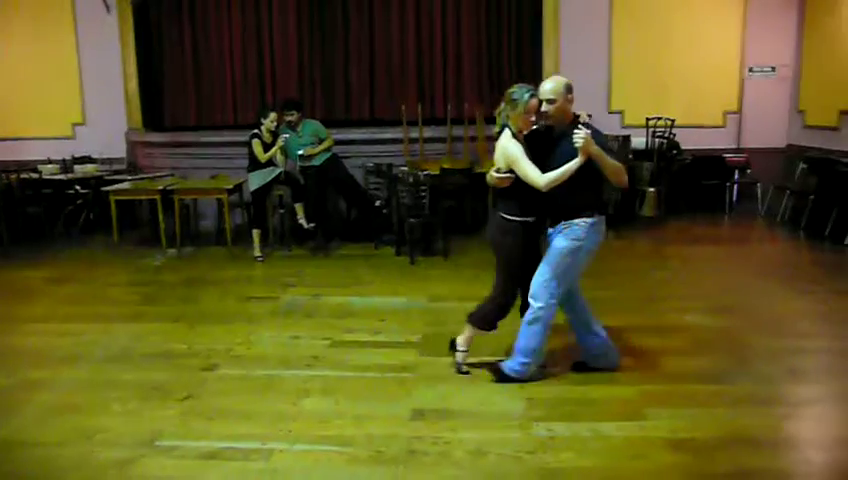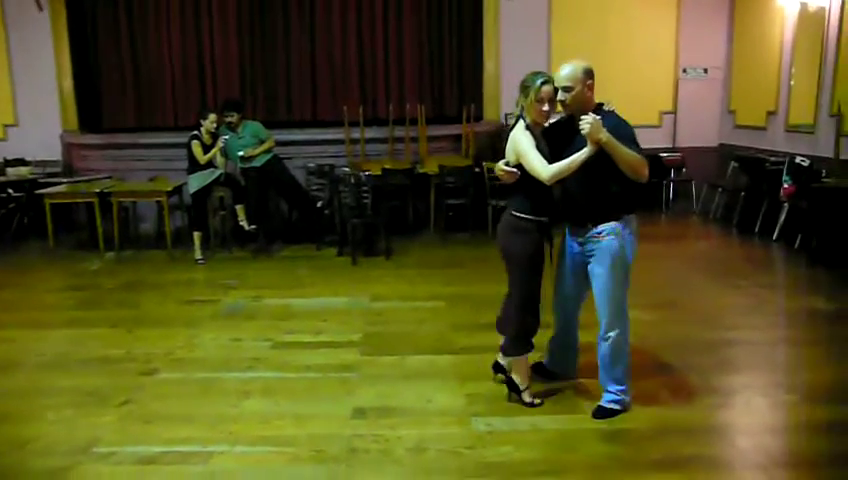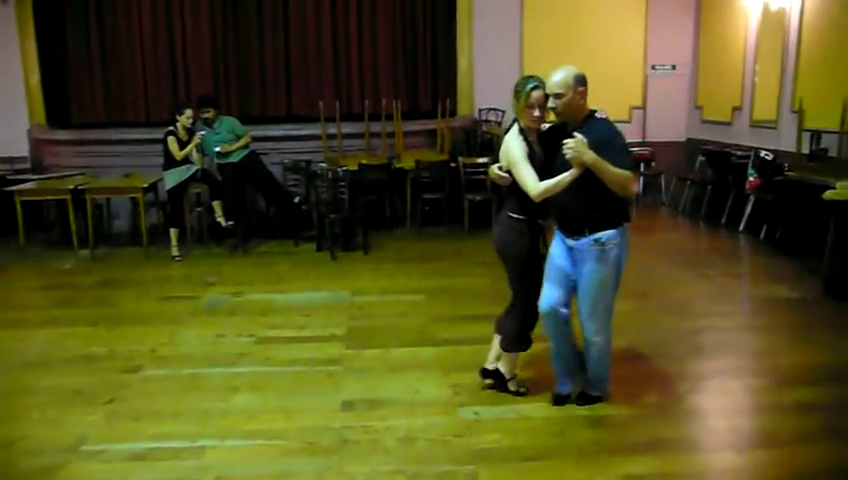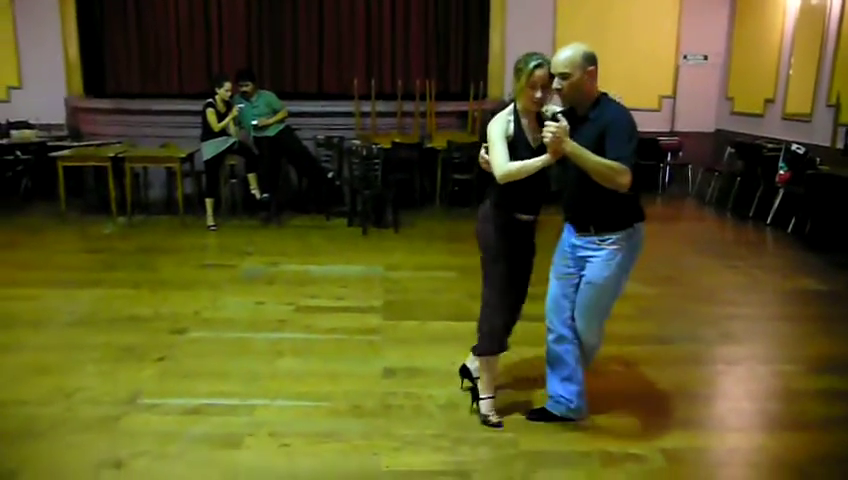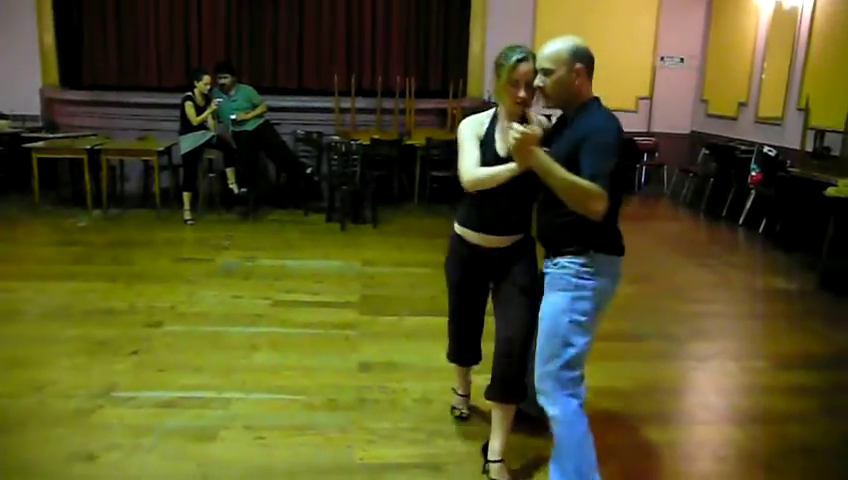
dt=1s
person 1, frame 1
left shoulder: (587, 135)
left elbow: (621, 180)
left wrist: (593, 151)
left hip: (580, 227)
right hip: (559, 227)
left knee: (542, 292)
right knee: (565, 294)
left ankle: (521, 365)
right ankle: (600, 354)
person 1, frame 2
left shoulder: (612, 124)
right shoulder: (559, 130)
left elbow: (641, 173)
left wrist: (604, 139)
right wrist: (506, 168)
left hip: (609, 233)
right hip: (574, 232)
left knee: (611, 318)
right knee: (565, 306)
left ankle: (616, 394)
right ankle: (560, 365)
person 1, frame 3
left shoulder: (605, 134)
right shoulder: (553, 134)
left elbow: (630, 188)
left wrist: (590, 159)
left hip: (602, 239)
right hip: (565, 237)
left knee: (594, 320)
right knee: (550, 307)
left ankle: (596, 385)
right ankle: (569, 378)
person 1, frame 4
left shoulder: (615, 118)
right shoulder: (563, 119)
left elbow: (622, 180)
left wrist: (568, 147)
right wrist: (495, 159)
left hip: (611, 238)
right hip: (573, 232)
left knee: (585, 323)
right knee: (558, 319)
left ankle: (569, 382)
right ankle: (565, 402)
person 1, frame 5
left shoulder: (599, 127)
right shoulder: (565, 123)
left elbow: (595, 204)
left wrist: (536, 158)
left hip: (583, 266)
right hip: (561, 259)
left knee: (557, 381)
right knee: (528, 340)
right ankle: (534, 409)
person 2, frame 1
left shoulder: (519, 139)
right shoulder: (510, 145)
right elbow: (543, 182)
right wrist: (581, 158)
left hip: (523, 226)
right hip: (509, 228)
right knee: (505, 294)
right ankle: (461, 343)
person 2, frame 2
left shoulder: (542, 131)
right shoulder: (521, 136)
right elbow: (547, 175)
right wrist: (590, 148)
left hip: (528, 227)
right hip: (521, 228)
left knee: (518, 296)
right knee: (524, 304)
left ankle: (504, 361)
right ankle: (519, 382)
person 2, frame 3
left shoulder: (540, 135)
right shoulder: (515, 142)
right elbow: (536, 191)
right wrist: (577, 170)
left hip: (527, 229)
right hip: (517, 230)
left knee: (522, 301)
right knee: (526, 302)
left ankle: (493, 365)
right ankle: (506, 373)
person 2, frame 4
left shoulder: (549, 119)
right shoulder: (501, 123)
right elbow: (502, 172)
right wrist: (548, 157)
left hip: (523, 223)
right hip: (499, 222)
left knee: (507, 300)
right knee: (500, 301)
left ankle: (474, 365)
right ankle: (485, 389)
person 2, frame 5
left shoulder: (543, 128)
right shoulder: (473, 126)
right elbow: (470, 179)
right wrist: (518, 164)
left hip: (516, 253)
right hip: (467, 248)
left knee: (513, 347)
right knee: (464, 329)
right ankle: (462, 388)
person 3, frame 1
left shoulder: (275, 134)
right shoulder: (255, 136)
left elbow: (278, 157)
right elbow: (262, 158)
left wrist: (282, 170)
right wrist: (277, 147)
left hip: (272, 170)
right hip: (257, 174)
left knee: (296, 182)
right knee: (259, 210)
left ankle: (301, 218)
right ankle: (256, 248)
person 3, frame 2
left shoulder: (214, 136)
right shoulder: (195, 138)
left elbow: (218, 161)
right elbow: (202, 160)
right wrist: (216, 148)
left hip: (212, 171)
right hip: (197, 176)
left knee: (237, 185)
right knee: (199, 212)
left ankle: (242, 220)
right ankle: (197, 250)
person 3, frame 3
left shoulder: (190, 132)
right shoulder: (170, 134)
left elbow: (195, 158)
right elbow: (178, 156)
right wrist: (193, 144)
left hip: (188, 167)
right hip: (173, 172)
left knee: (215, 181)
right knee: (176, 207)
left ankle: (219, 217)
right ankle: (174, 246)
person 3, frame 4
left shoulder: (228, 104)
right shoulder: (209, 106)
right elbow: (216, 128)
left wrist: (236, 138)
right wrist: (231, 116)
left hip: (225, 139)
right hip: (211, 143)
left knee: (251, 154)
right knee: (212, 179)
left ankle: (254, 188)
right ankle: (209, 216)
person 3, frame 5
left shoulder: (207, 98)
right shoulder: (188, 99)
right elbow: (195, 121)
left wrist: (214, 133)
right wrist: (210, 110)
left hip: (204, 133)
right hip: (189, 137)
left knee: (229, 148)
right knee: (190, 172)
left ankle: (232, 183)
right ankle: (186, 210)
person 4, frame 1
left shoulder: (312, 125)
right shoulder: (282, 131)
left elbow: (330, 140)
left wrist: (315, 150)
left hip: (327, 160)
right hip: (308, 169)
left knee: (350, 187)
right knee: (315, 204)
left ankle: (374, 214)
right ankle: (327, 234)
person 4, frame 2
left shoulder: (253, 126)
right shoulder: (223, 132)
left elbow: (271, 141)
right elbow: (220, 153)
left wrist: (255, 151)
left hip: (268, 161)
right hip: (250, 170)
left knee: (292, 188)
right knee: (256, 205)
left ankle: (315, 216)
right ankle: (267, 236)
person 4, frame 3
left shoulder: (229, 121)
right shoulder: (199, 128)
left elbow: (248, 137)
left wrist: (232, 147)
left hip: (244, 156)
right hip: (226, 165)
left knee: (268, 182)
right knee: (233, 199)
left ankle: (291, 208)
right ankle: (241, 231)
person 4, frame 4
left shoulder: (267, 96)
right shoulder: (237, 101)
left elbow: (284, 112)
left wrist: (269, 121)
left hip: (280, 130)
right hip: (262, 138)
left knee: (301, 155)
right knee: (269, 169)
left ankle: (324, 182)
right ankle: (273, 203)
person 4, frame 5
left shoulder: (246, 90)
right shoulder: (216, 94)
left elbow: (263, 106)
left wrist: (248, 115)
left hip: (259, 124)
right hip: (240, 132)
left knee: (279, 149)
right knee: (247, 160)
left ankle: (303, 177)
right ankle: (251, 195)
